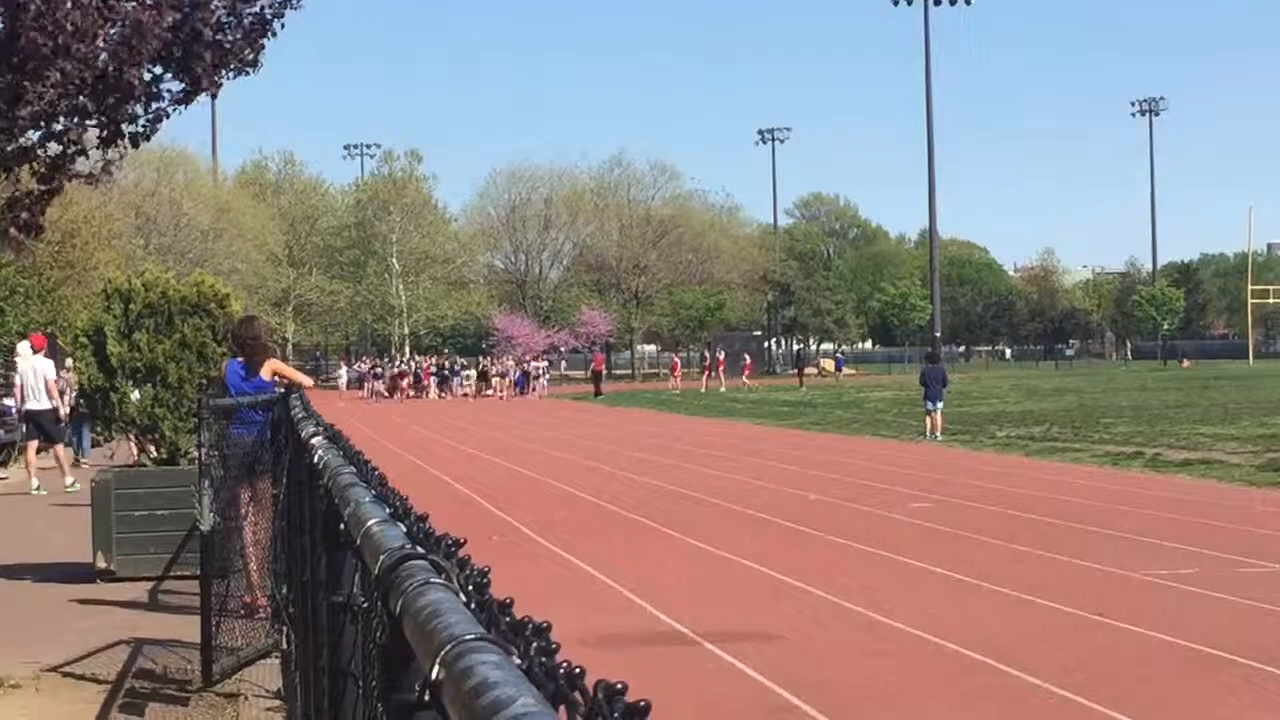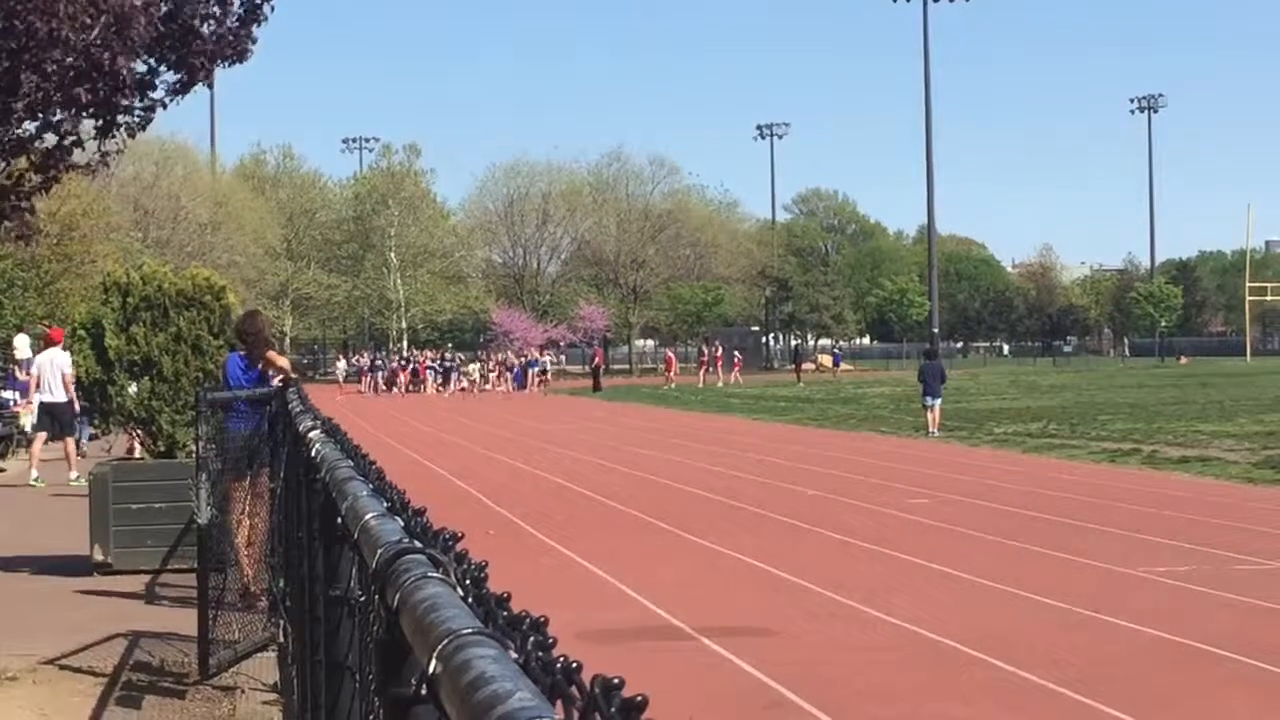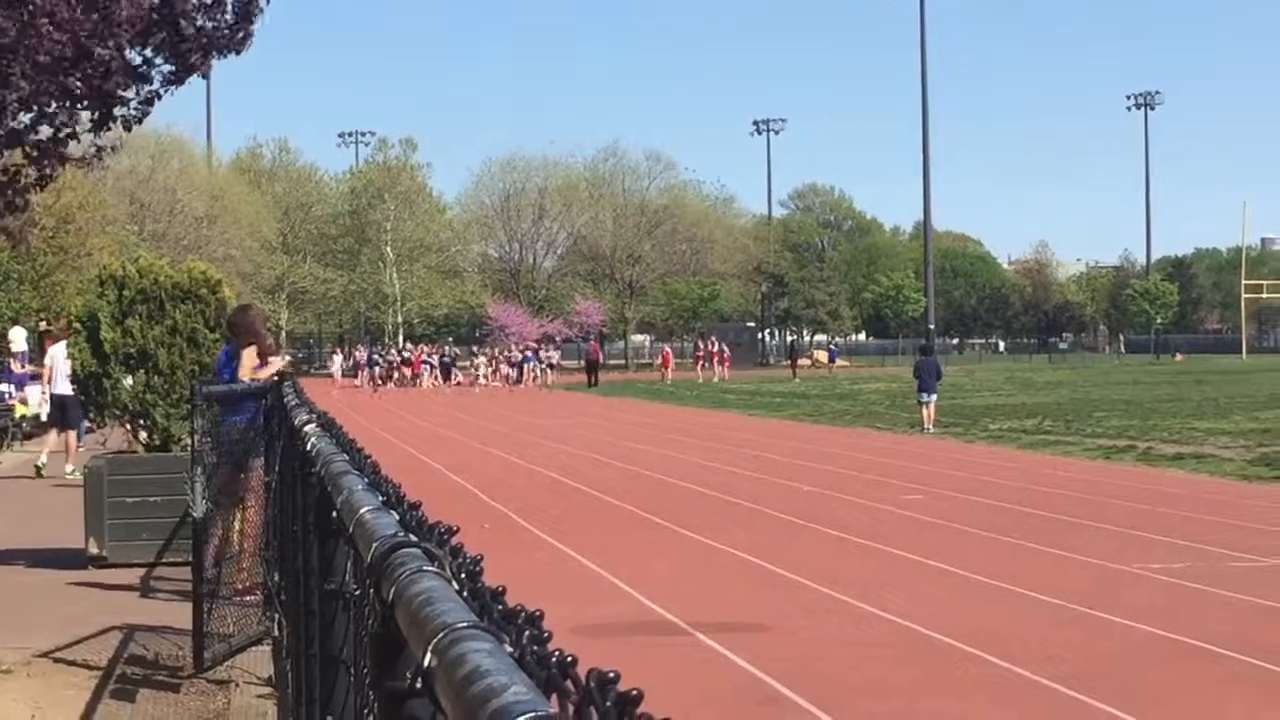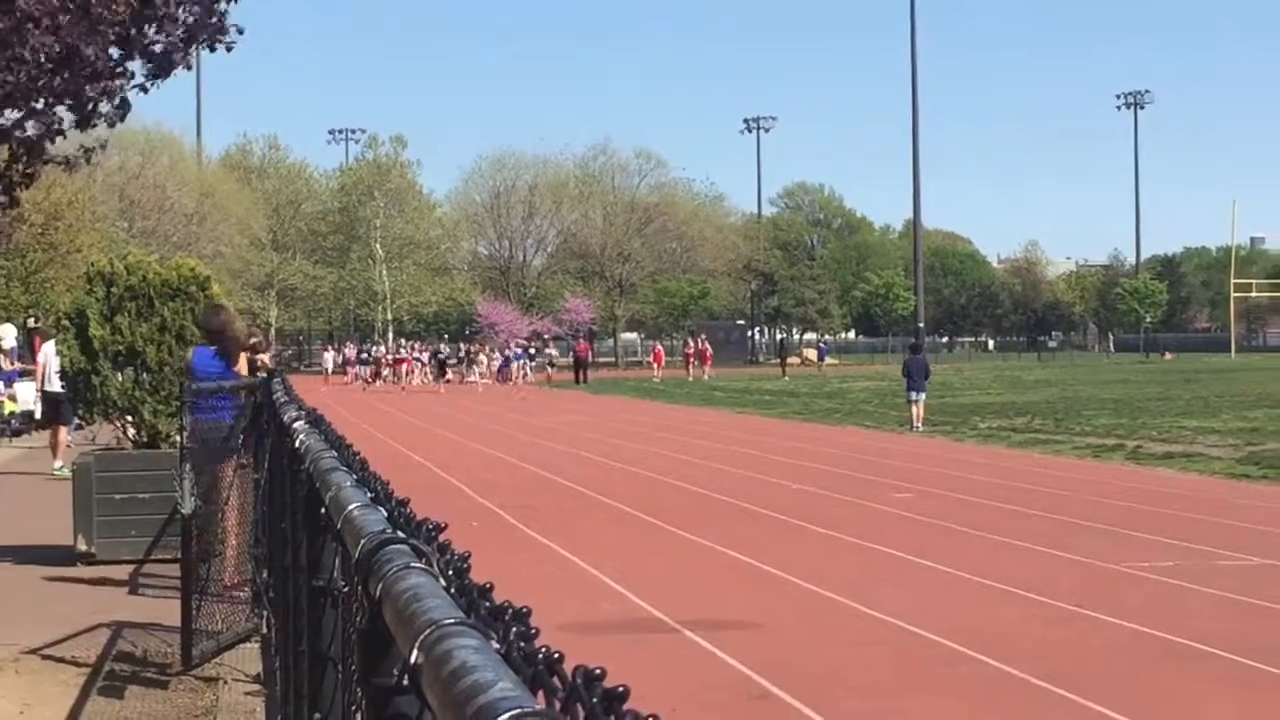
dt=0.4s
person 1, frame 1
left shoulder: (227, 367)
right shoulder: (269, 364)
right elbow: (307, 382)
right wrist: (282, 380)
left hip: (236, 442)
right hip: (263, 441)
left knee: (245, 519)
right knee: (263, 519)
left ankle: (256, 596)
right ankle: (257, 594)
person 1, frame 2
left shoulder: (229, 360)
right shoulder: (265, 356)
right elbow: (281, 364)
right wrist: (285, 375)
left hip: (233, 434)
right hip: (260, 433)
left knee: (236, 509)
right knee: (259, 510)
left ankle: (248, 578)
right ankle: (255, 583)
person 1, frame 3
left shoulder: (223, 354)
right shoulder: (251, 350)
right elbow: (243, 378)
right wrist: (272, 366)
left hip: (225, 428)
right hip: (250, 428)
left knee: (224, 497)
right knee: (252, 503)
left ankle: (212, 560)
right ankle: (245, 579)
person 1, frame 4
left shoulder: (193, 354)
right shoulder: (237, 356)
left elbow: (187, 392)
right elbow: (245, 395)
left hip: (197, 427)
right hip: (226, 428)
left knee: (203, 497)
right knee: (232, 499)
right ankle: (232, 574)
